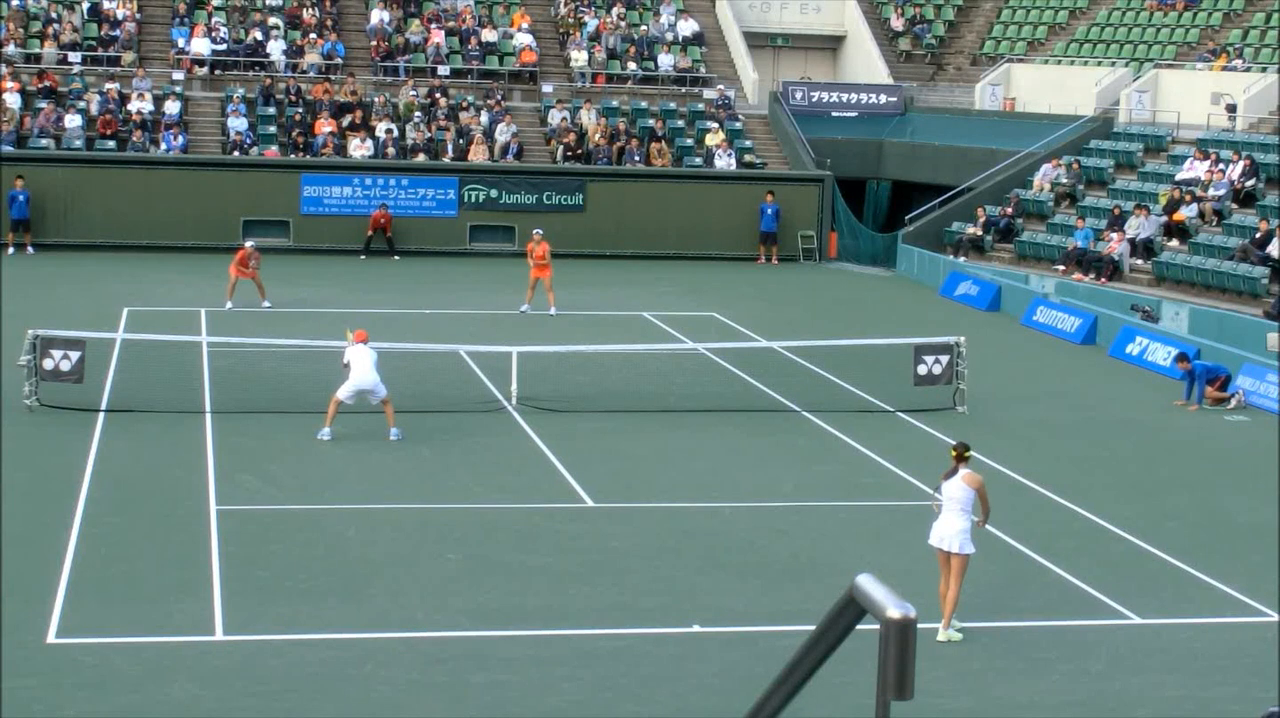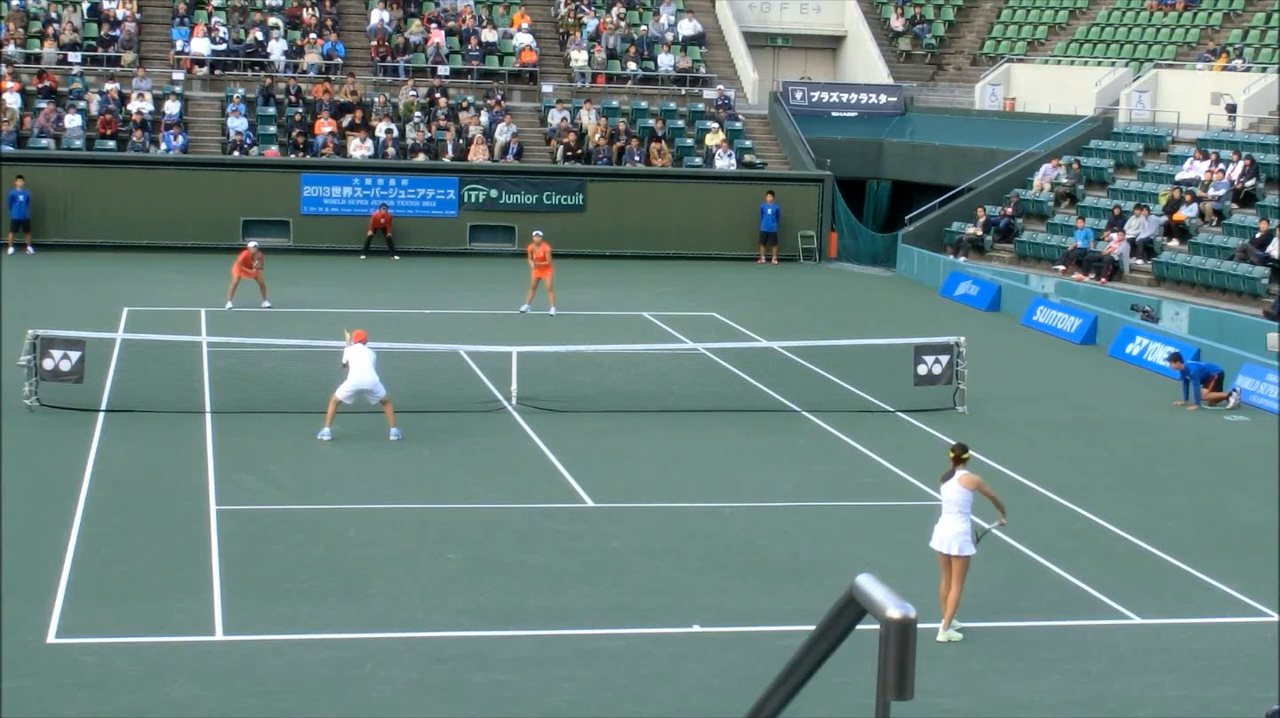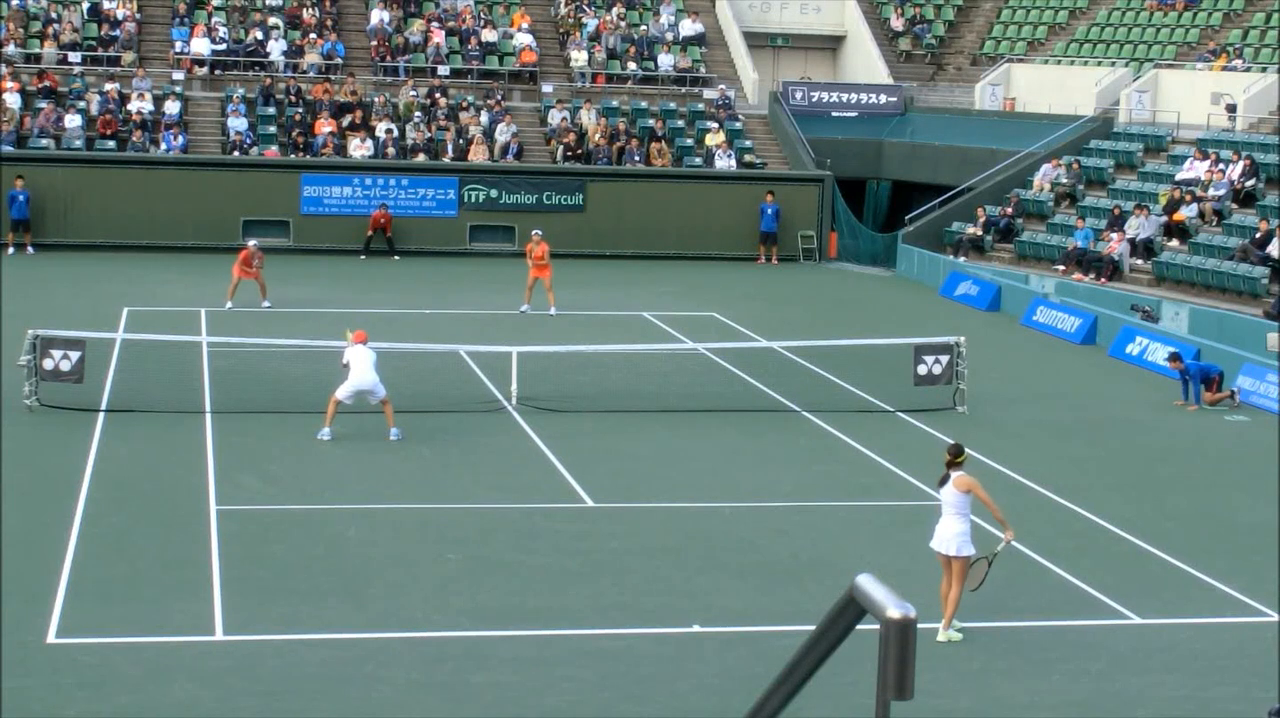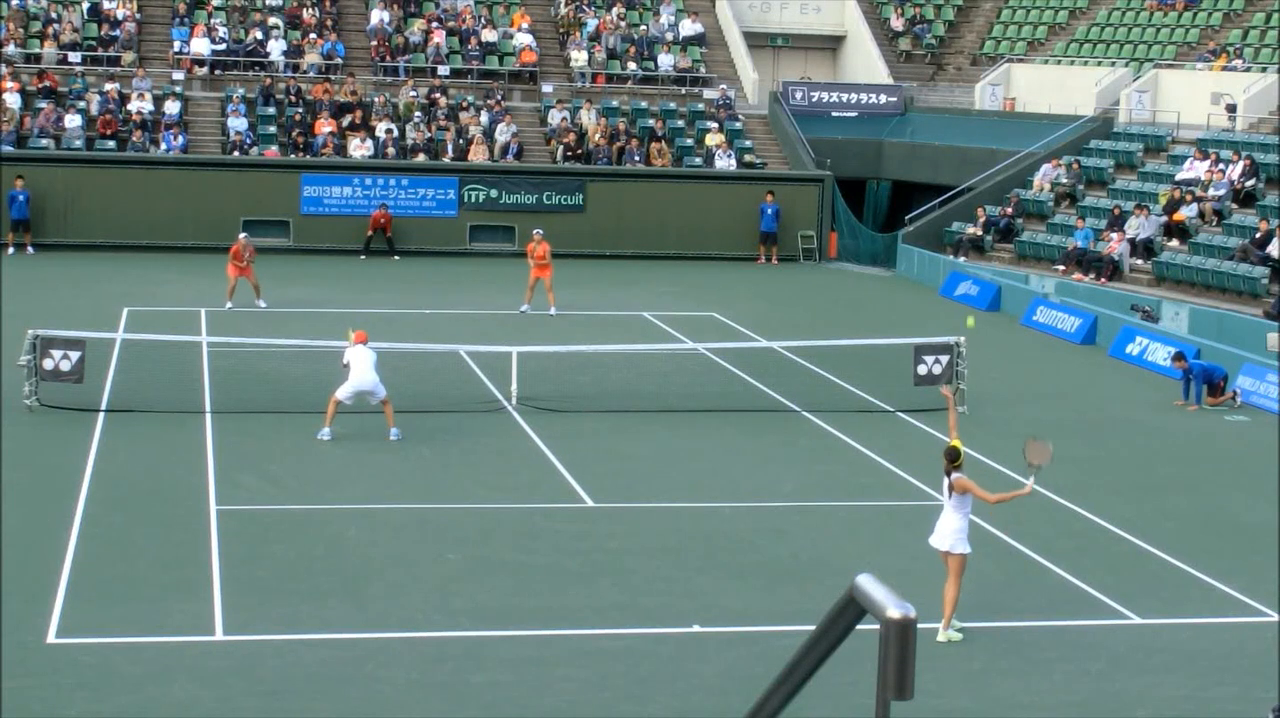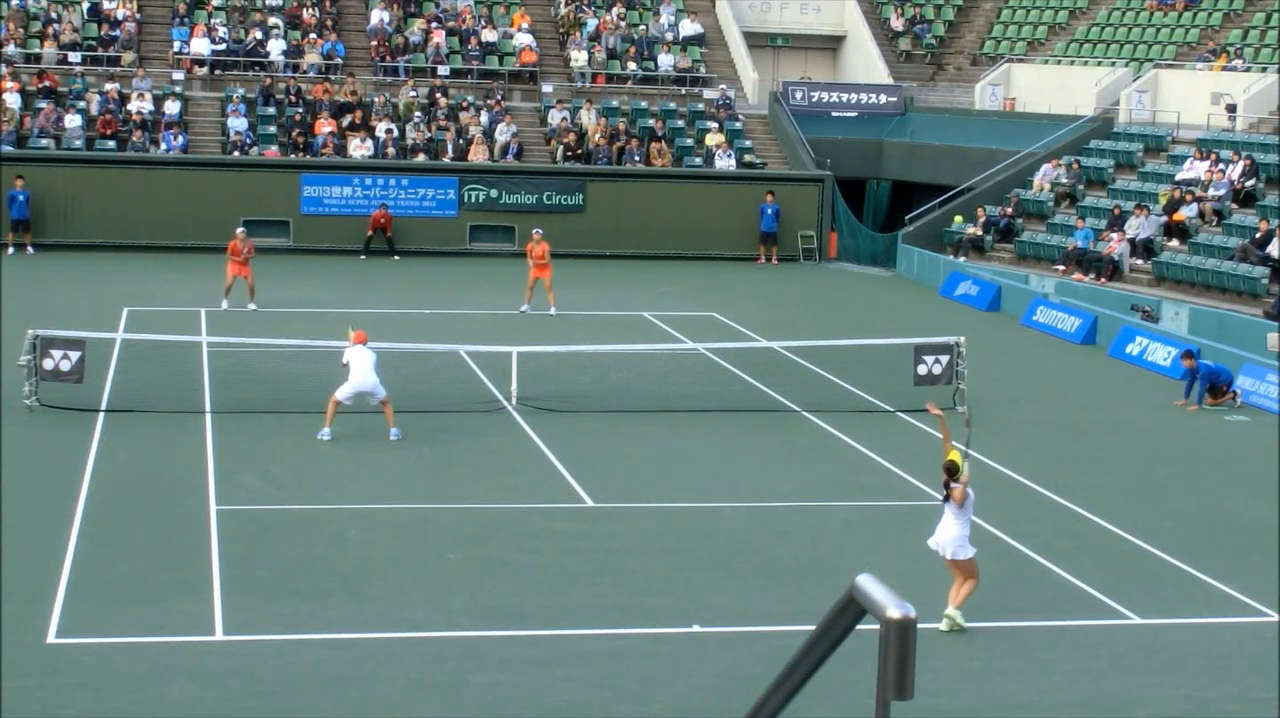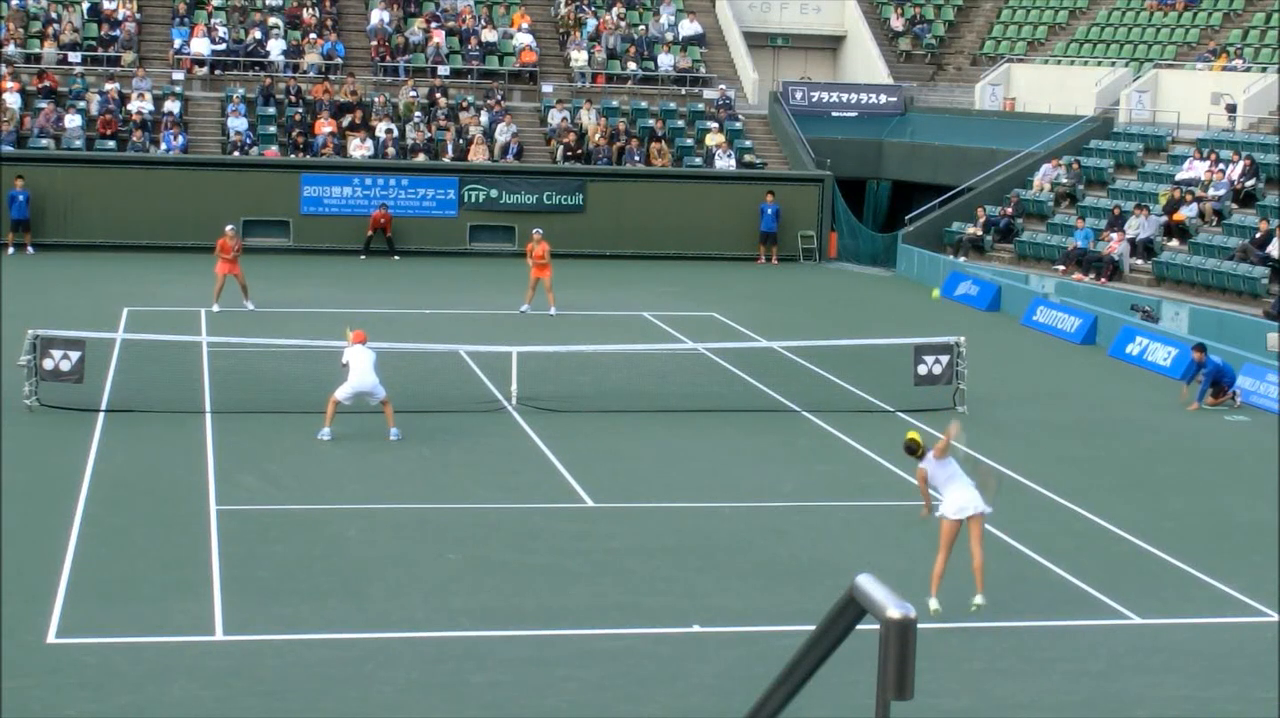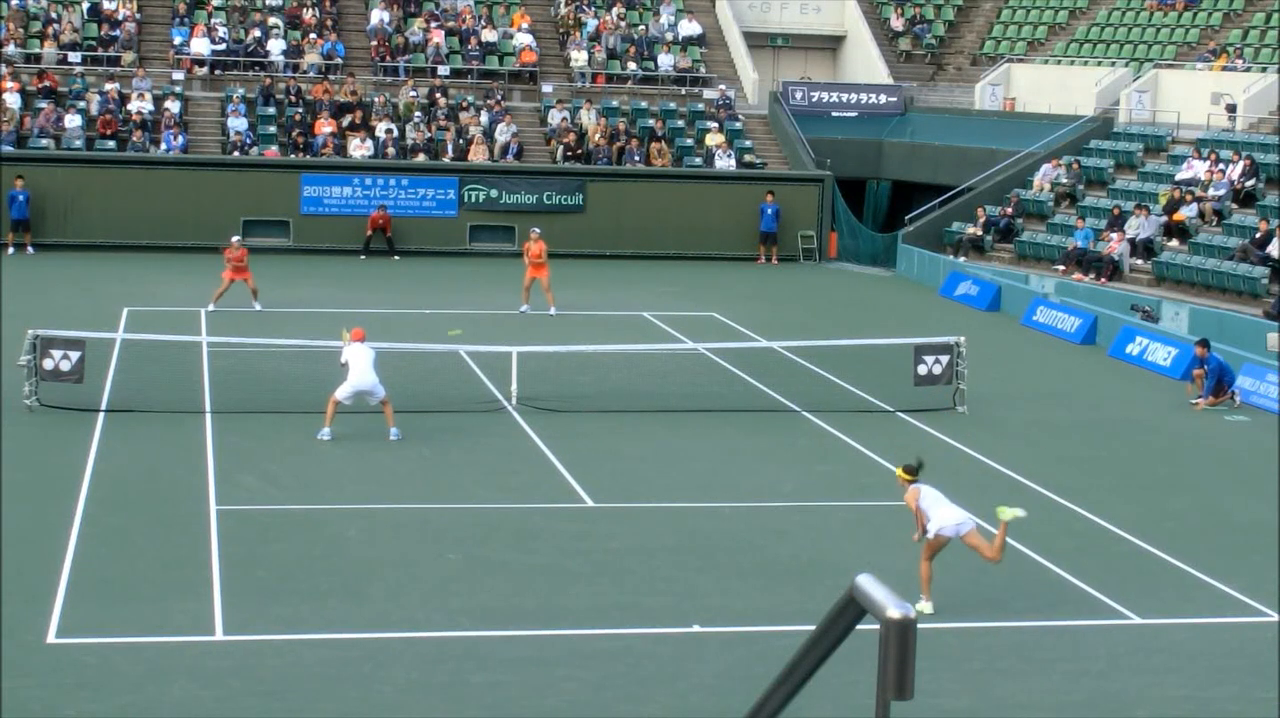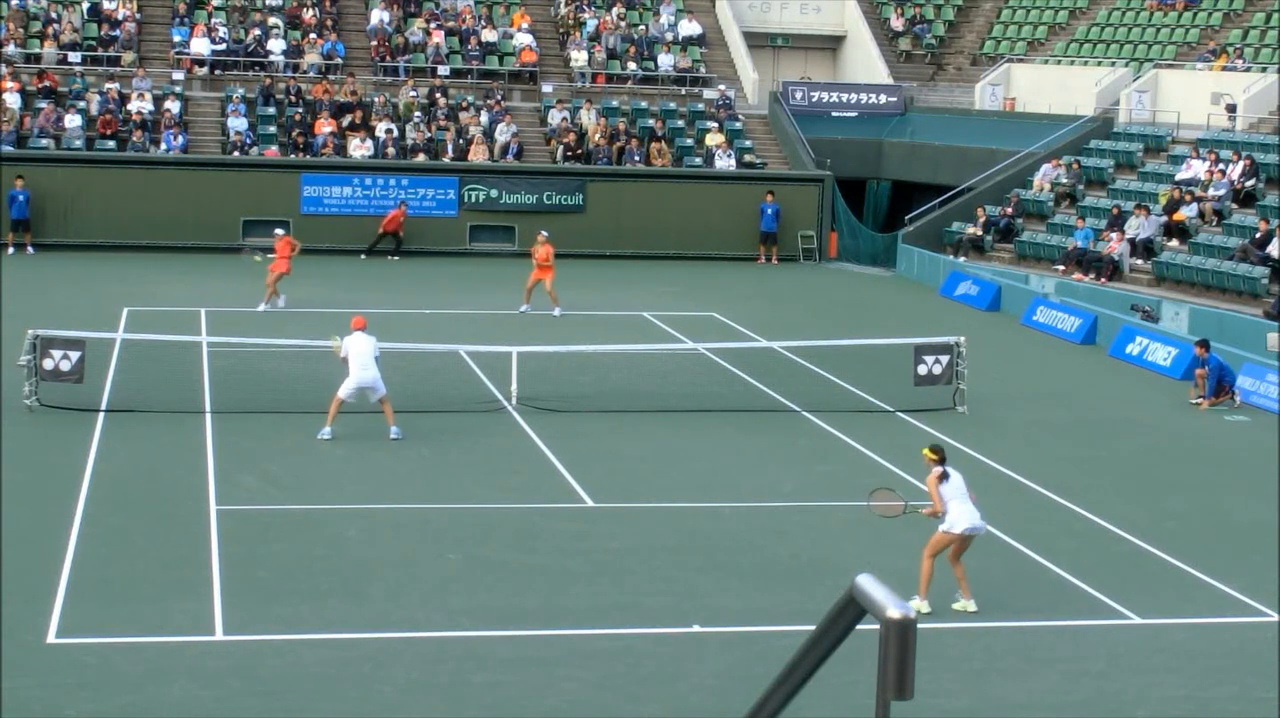
dt=0.4s
person 1, frame 1
left shoulder: (946, 476)
right shoulder: (975, 479)
right elbow: (985, 506)
right wrist: (984, 519)
left hip: (941, 529)
right hip: (958, 533)
left knee: (944, 579)
right knee: (955, 583)
left ankle: (947, 619)
right ankle: (945, 630)
person 1, frame 2
left shoulder: (945, 478)
right shoulder: (972, 479)
right elbow: (994, 499)
right wrist: (1003, 515)
left hip: (942, 531)
right hip: (959, 535)
left knee: (946, 580)
right knee: (957, 585)
left ankle: (947, 620)
right ankle: (945, 630)
person 1, frame 3
left shoulder: (945, 479)
right shoulder: (967, 481)
right elbow: (991, 506)
right wrist: (1006, 528)
left hip: (942, 532)
right hip: (958, 536)
left knee: (947, 579)
right knee: (957, 585)
left ankle: (947, 620)
right ankle: (945, 630)
person 1, frame 4
left shoulder: (949, 471)
right shoulder: (961, 482)
left elbow: (953, 431)
right elbow: (992, 499)
left wrist: (951, 403)
right wrist: (1022, 491)
left hip: (943, 530)
right hip: (955, 534)
left knee: (951, 578)
right knee: (955, 582)
left ankle: (949, 620)
right ankle: (945, 630)
person 1, frame 5
left shoulder: (950, 475)
right shoulder: (959, 490)
left elbow: (947, 444)
right elbow: (959, 503)
left wrist: (941, 418)
right wrist: (965, 485)
left hip: (944, 536)
right hip: (956, 540)
left knee: (960, 579)
right knee: (972, 578)
left ankle: (948, 618)
right ankle: (953, 609)
person 1, frame 6
left shoulder: (923, 470)
right shoulder: (937, 454)
left elbow: (927, 504)
right elbow: (948, 437)
left wrist: (926, 510)
left hip: (952, 505)
right hip: (971, 500)
left knee: (943, 554)
right knee: (976, 549)
left ankle: (933, 598)
right ankle: (979, 594)
person 1, frame 7
left shoulder: (909, 495)
right shoulder: (928, 489)
left elbow: (922, 522)
left wrist: (920, 534)
right wrist: (921, 533)
left hip: (945, 525)
right hip: (964, 519)
left knee: (925, 559)
right knee: (995, 557)
left ankle: (926, 602)
right ankle: (1003, 518)
person 1, frame 8
left shoulder: (932, 478)
right shoulder: (955, 473)
left elbow: (939, 509)
left wrist: (928, 512)
left hip: (957, 521)
right hip: (974, 520)
left knee: (928, 555)
right knee: (954, 559)
left ankle: (922, 601)
right ankle: (968, 600)
